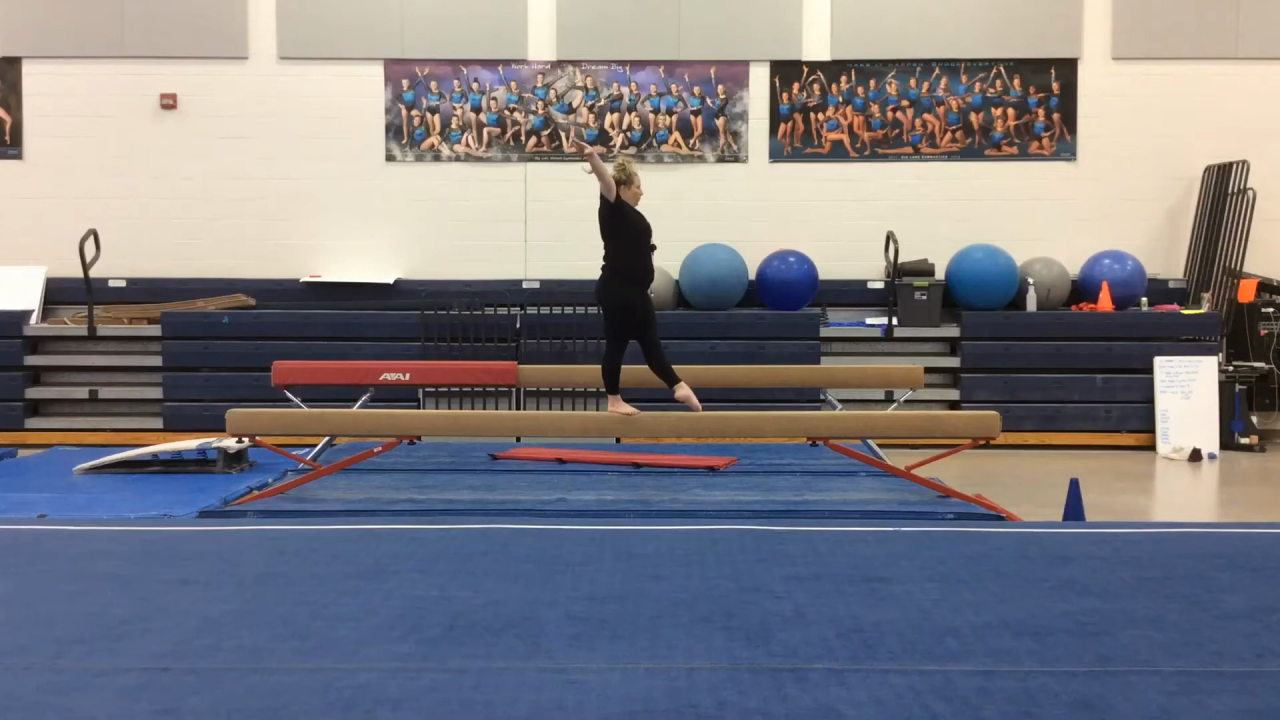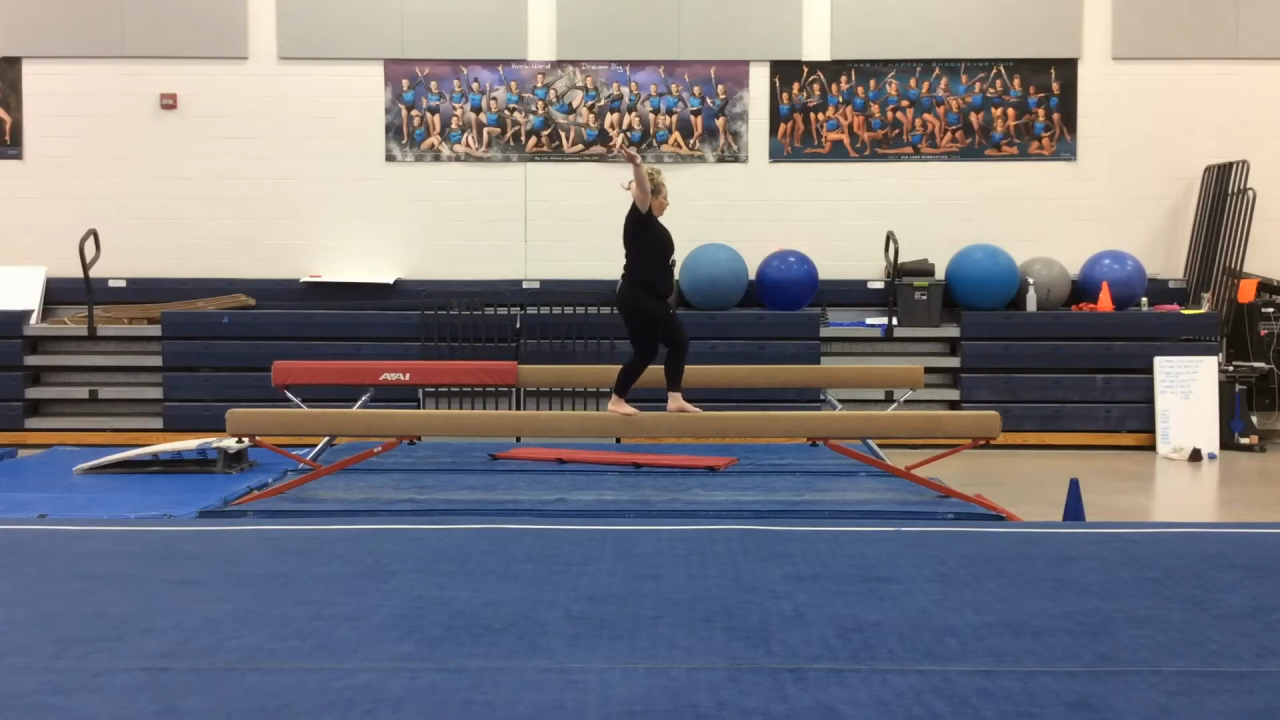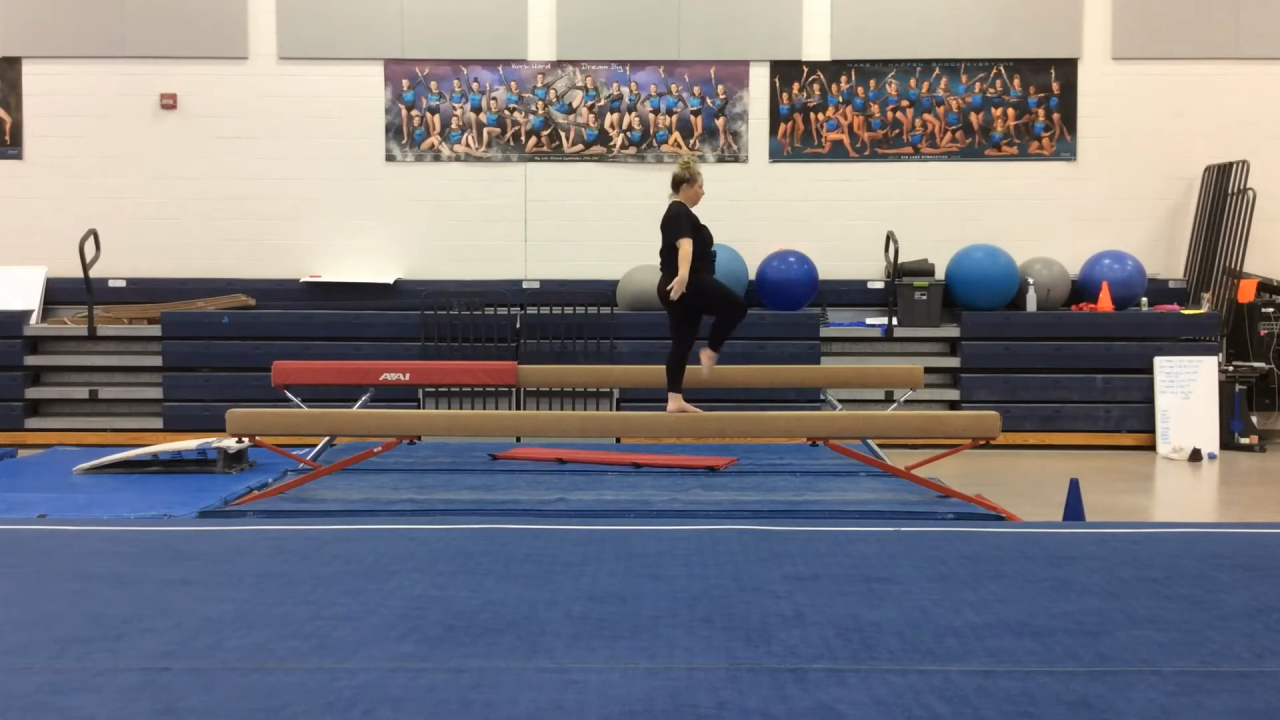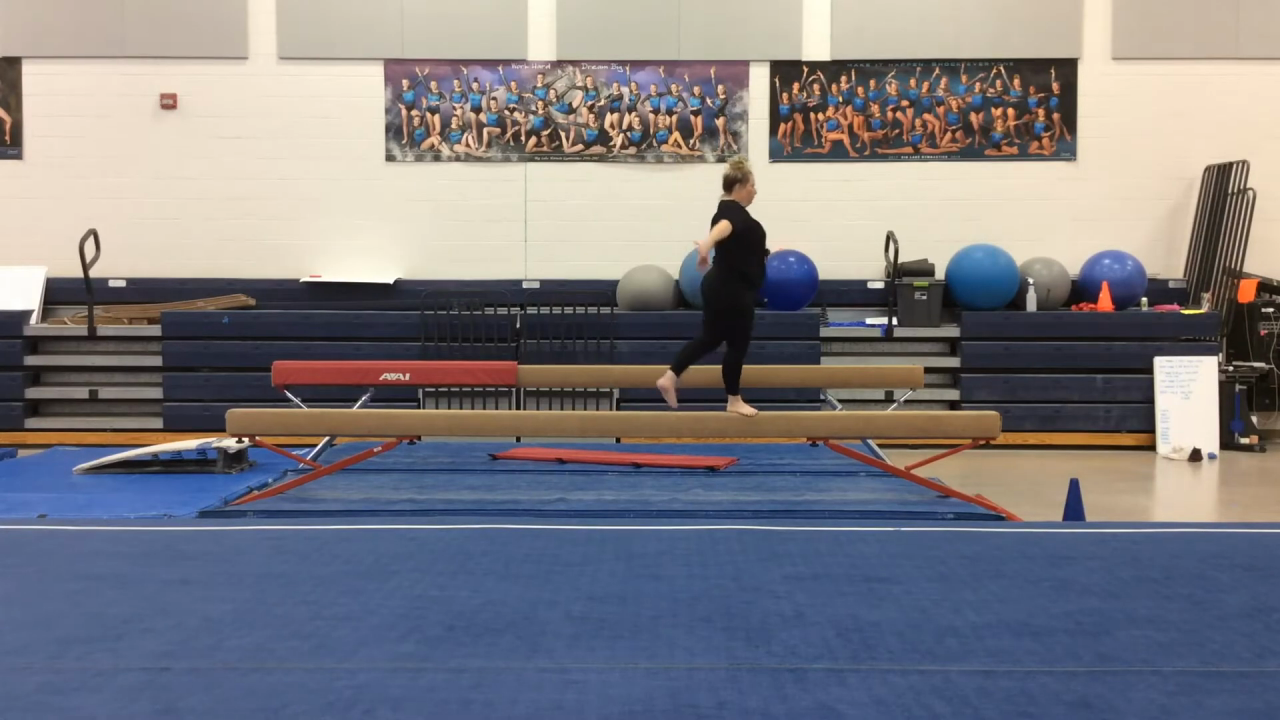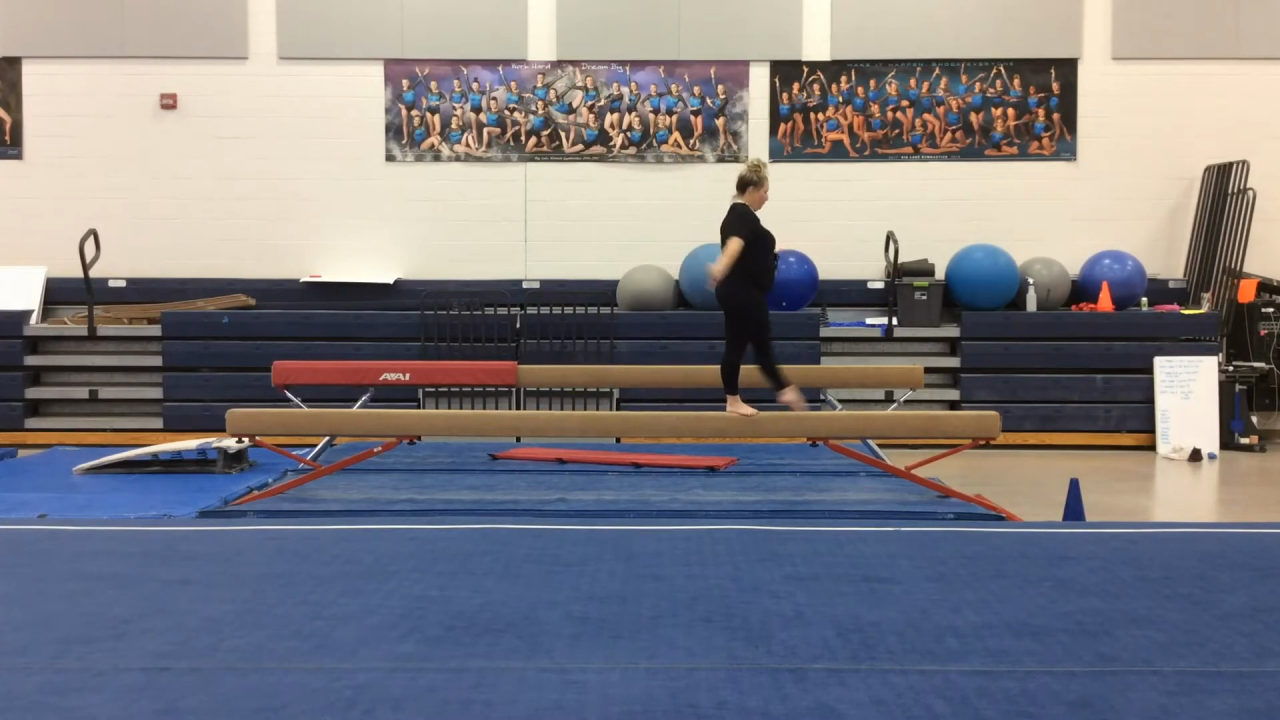
dt=1s
person 1, frame 1
left shoulder: (627, 212)
right shoulder: (613, 209)
left elbow: (613, 181)
right elbow: (607, 182)
left wrist: (596, 163)
right wrist: (592, 157)
left hip: (636, 292)
right hip: (616, 292)
left knee: (651, 343)
right knee: (616, 345)
left ankle: (679, 388)
right ankle: (614, 401)
person 1, frame 2
left shoulder: (650, 223)
right shoulder: (640, 220)
left elbow: (642, 192)
right elbow: (643, 192)
left wrist: (635, 186)
right wrist: (637, 165)
left hip: (653, 299)
right hip: (637, 298)
left knee: (679, 343)
right knee: (645, 352)
left ankle: (675, 400)
right ankle: (616, 400)
person 1, frame 3
left shoulder: (678, 213)
right shoulder: (679, 214)
right elbow: (685, 245)
right wrist: (683, 275)
left hip: (681, 287)
right hip: (687, 285)
left knee: (682, 343)
right knee: (736, 306)
left ankle: (675, 400)
right ankle: (711, 351)
person 1, frame 4
left shoulder: (730, 211)
right shoulder: (733, 211)
left elbow: (721, 229)
right elbow: (722, 228)
left wrist: (706, 252)
right wrist: (708, 243)
left hip: (720, 287)
right hip: (732, 290)
left knee: (709, 338)
right knee: (738, 344)
left ankle: (669, 379)
right ankle: (734, 400)
person 1, frame 5
left shoulder: (739, 214)
right shoulder: (741, 216)
left elbow: (737, 241)
right elbow: (736, 242)
left wrist: (721, 270)
right wrist: (721, 266)
left hip: (743, 291)
right hip: (741, 293)
left knee: (761, 343)
right knee: (736, 346)
left ankle: (784, 390)
right ankle: (733, 401)
